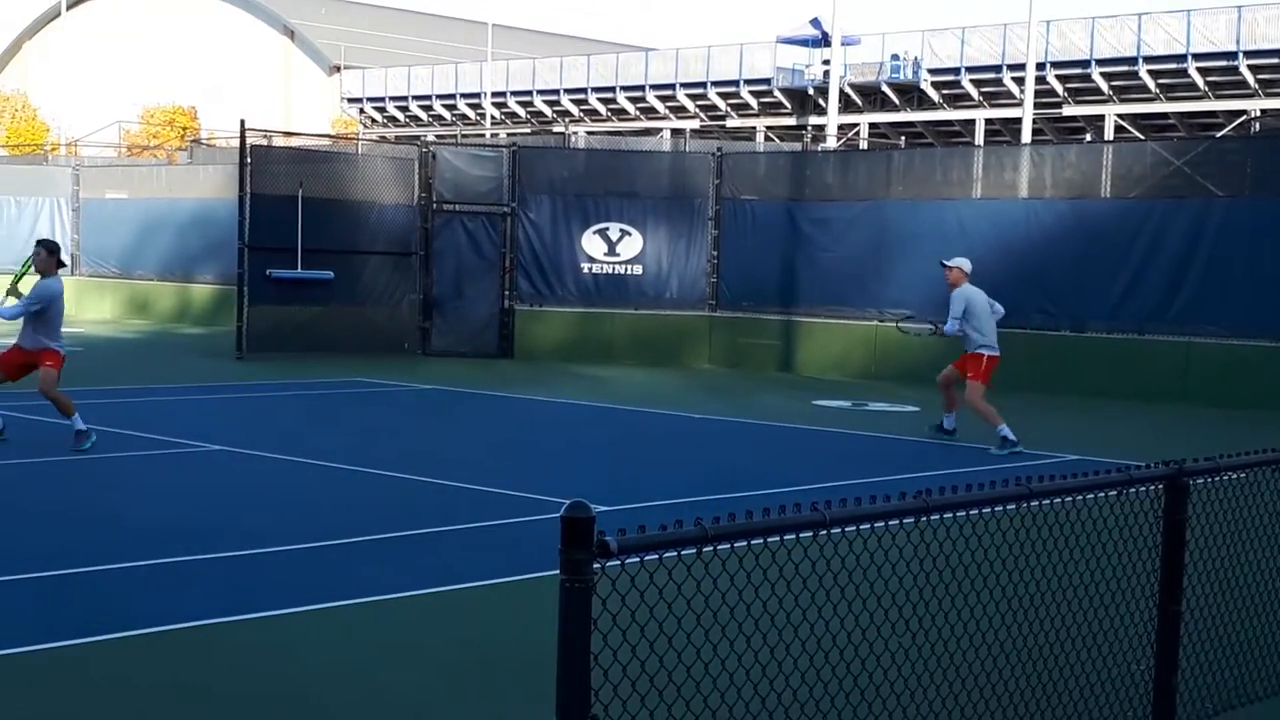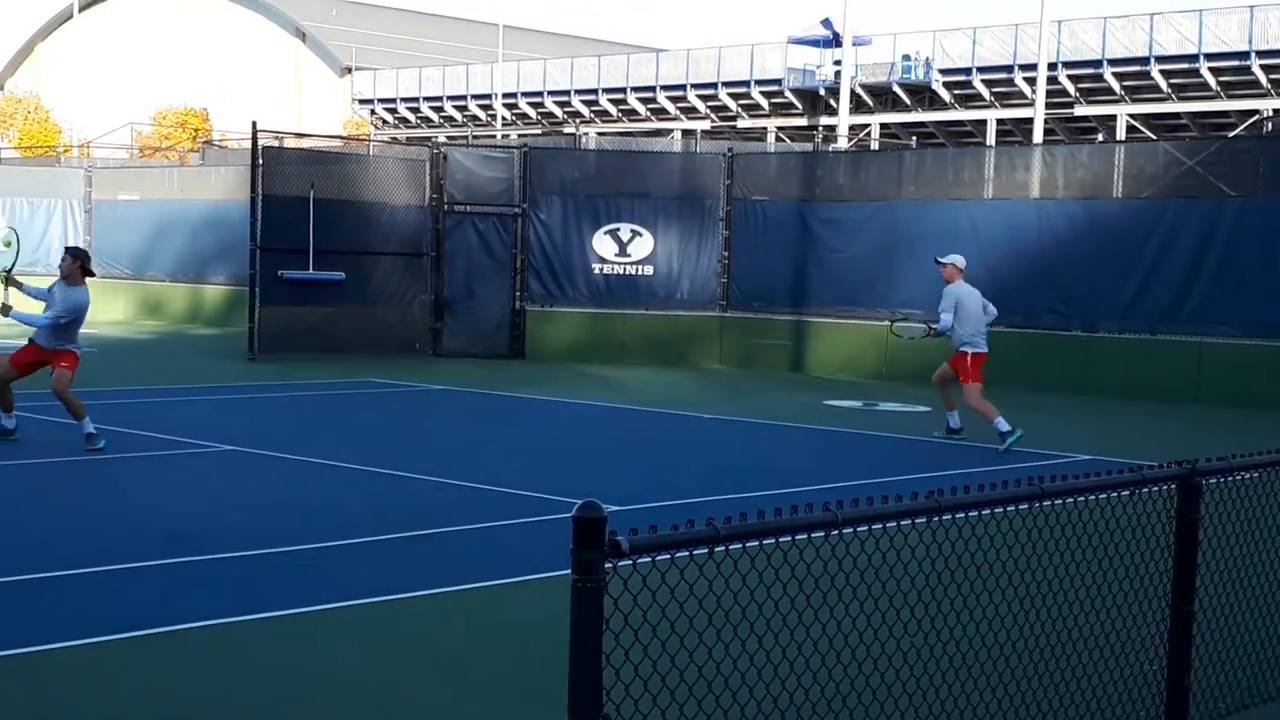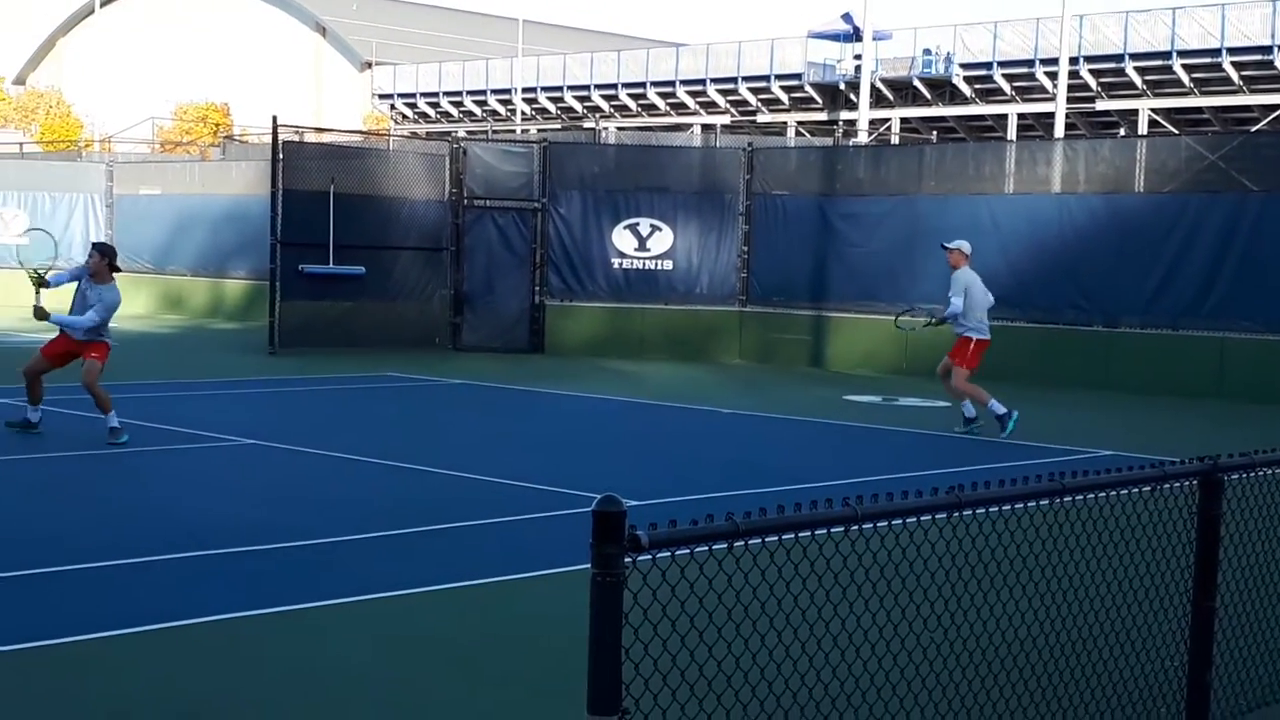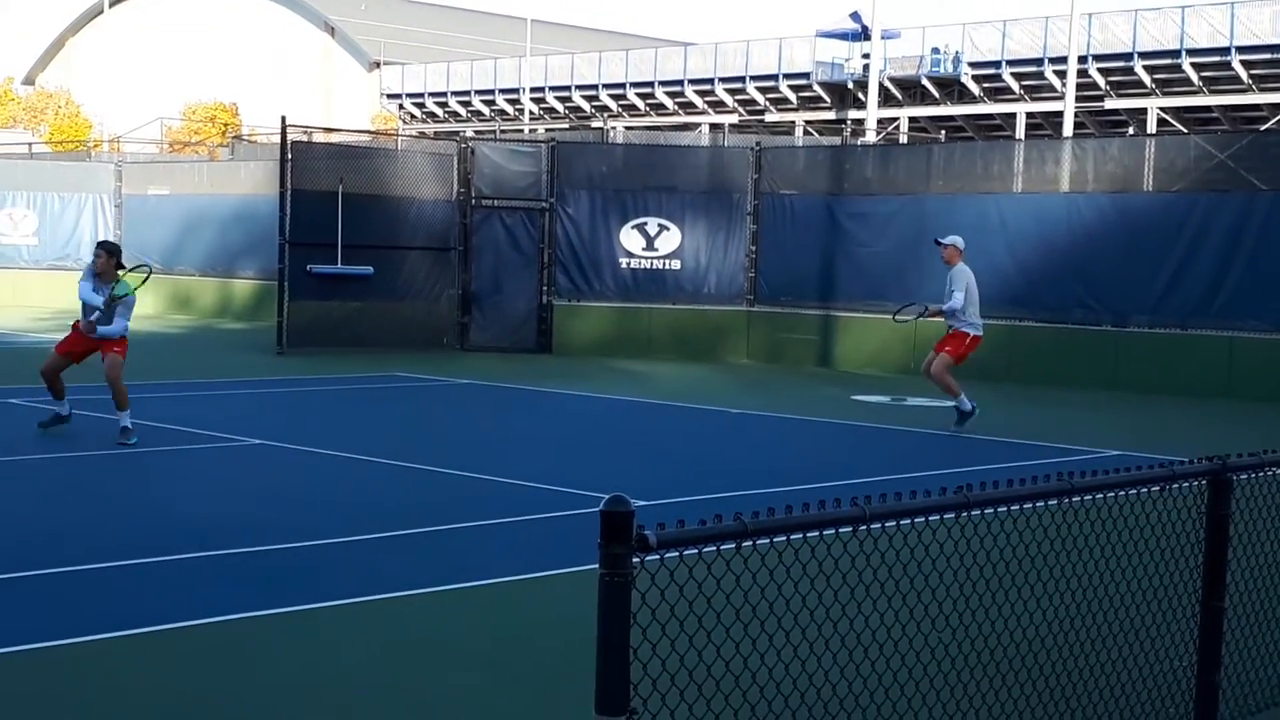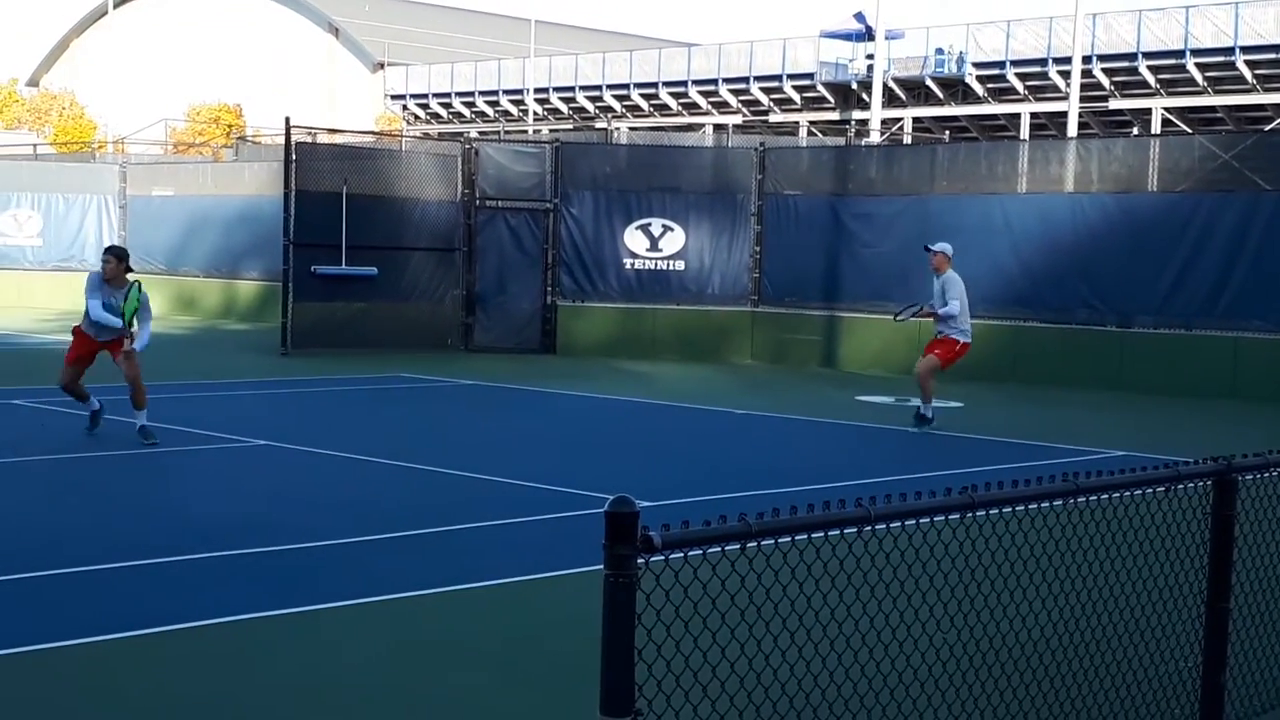
dt=0.1s
person 1, frame 1
left shoulder: (51, 287)
right shoulder: (47, 281)
right wrist: (19, 296)
left hip: (49, 350)
right hip: (25, 347)
left knee: (46, 388)
left ankle: (81, 430)
person 1, frame 2
left shoulder: (78, 299)
right shoulder: (63, 281)
left elbow: (44, 321)
right elbow: (46, 295)
right wrist: (19, 285)
left hip: (65, 350)
right hip: (38, 345)
left knee: (59, 389)
left ankle: (91, 433)
person 1, frame 3
left shoulder: (112, 296)
right shoulder: (86, 271)
left elbow: (85, 323)
right elbow: (65, 276)
left wrist: (49, 317)
right wrist: (47, 282)
left hip: (95, 342)
right hip: (69, 337)
left knee: (89, 382)
right knee: (30, 372)
left ankle: (114, 427)
right ankle: (32, 419)
person 1, frame 4
left shoulder: (126, 294)
right shoulder: (93, 270)
left elbow: (118, 327)
right elbow: (84, 293)
left wrist: (95, 329)
right wrist: (103, 303)
left hip: (112, 337)
right hip: (83, 332)
left knee: (113, 377)
right knee: (47, 371)
left ankle: (126, 426)
right ankle: (63, 411)
person 1, frame 5
left shoulder: (139, 296)
right shoulder: (94, 279)
left elbow: (146, 328)
right elbow: (94, 312)
left wrist: (134, 349)
right wrist: (122, 323)
left hip: (117, 338)
right hip: (88, 335)
left knee: (134, 376)
right knee: (66, 383)
left ankle: (142, 425)
right ankle: (95, 408)
person 2, frame 1
left shoulder: (959, 294)
right shoulder: (978, 293)
left elbow: (951, 328)
right elbow: (999, 311)
left wrist: (942, 330)
left hip: (983, 354)
right hip: (976, 351)
left knee: (973, 398)
right knee: (943, 381)
left ankle: (1009, 439)
right ankle: (947, 427)
person 2, frame 2
left shoulder: (951, 290)
right shoulder: (973, 291)
left elbow: (945, 324)
right elbow: (992, 313)
left wrist: (938, 331)
left hip: (970, 351)
right hip: (967, 350)
left knee: (972, 399)
right knee: (938, 379)
left ankle: (1008, 431)
right ankle: (954, 427)
person 2, frame 3
left shoulder: (958, 276)
right shoulder: (971, 276)
left elbow: (955, 308)
right elbow: (989, 301)
left wrist: (944, 318)
left hip: (972, 338)
right hip: (968, 337)
left knee: (958, 385)
right knee: (942, 373)
left ankle: (1004, 414)
right ankle: (970, 417)
person 2, frame 4
left shoulder: (959, 271)
right shoulder: (956, 272)
left elbow: (957, 303)
left wrist: (938, 310)
right wrist: (944, 309)
left hip: (967, 333)
right hip: (957, 330)
left knee: (937, 372)
right knee: (927, 370)
left ankle: (966, 408)
right ankle: (962, 406)
person 2, frame 5
left shoulder: (951, 279)
right shoulder: (937, 279)
left elbow: (955, 309)
left wrist: (931, 313)
right wrist: (926, 311)
left hip: (956, 339)
right hip: (943, 336)
left knee: (921, 371)
right knee: (921, 371)
left ankle: (926, 416)
right ankle: (924, 412)
